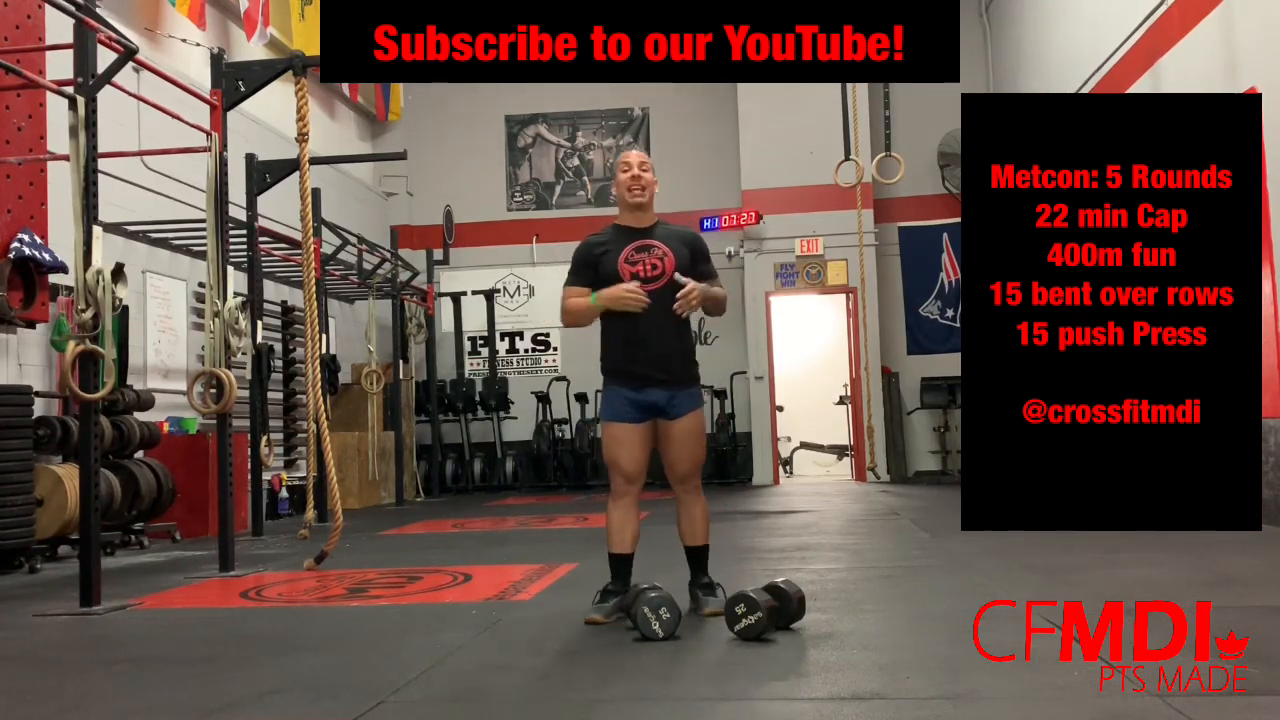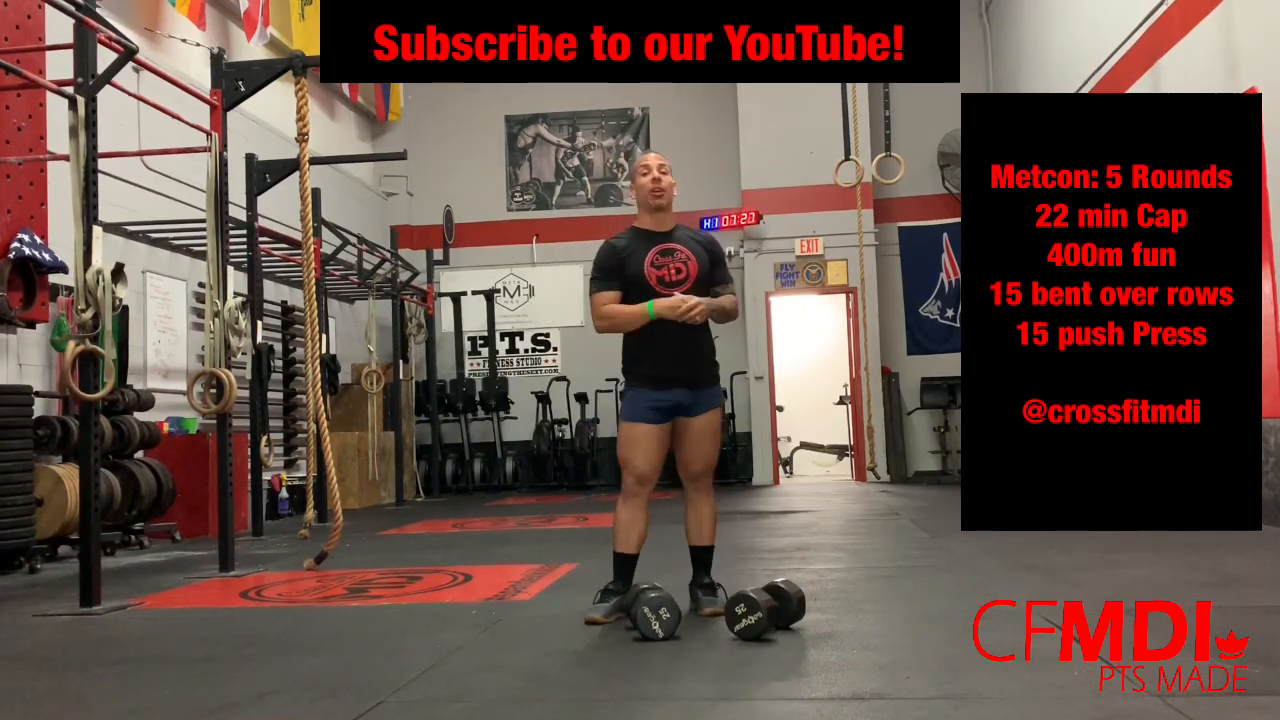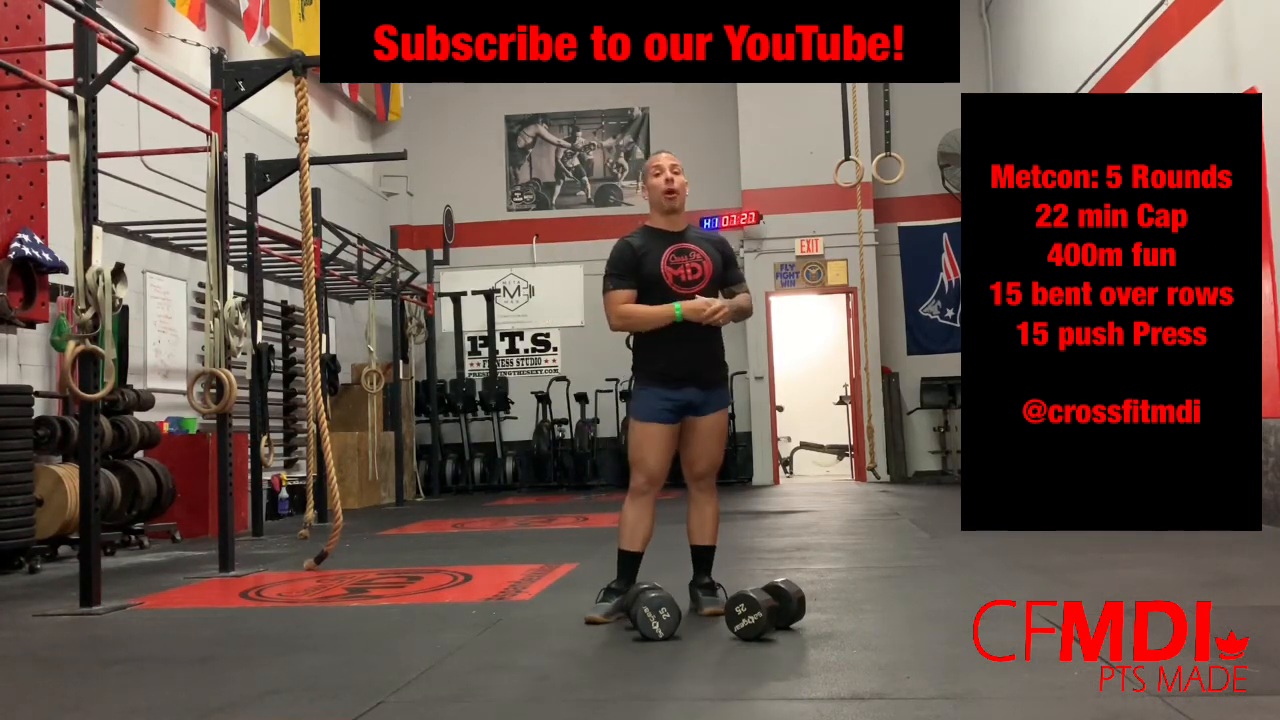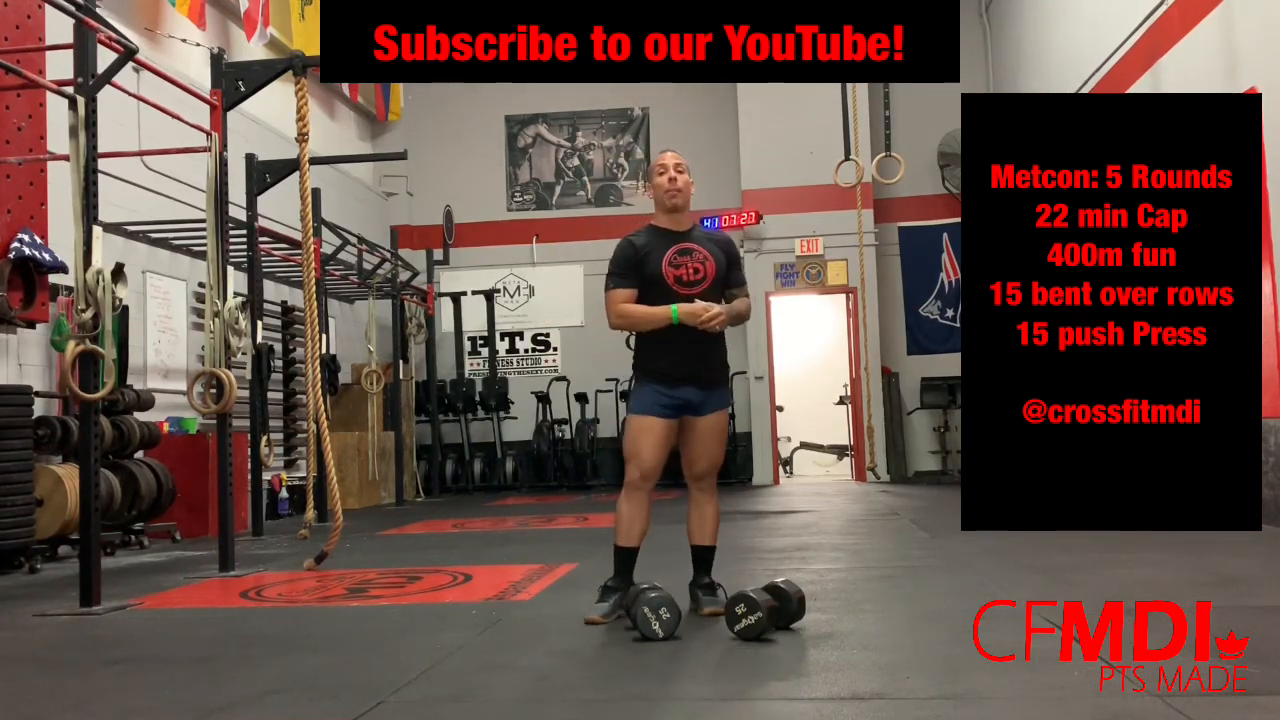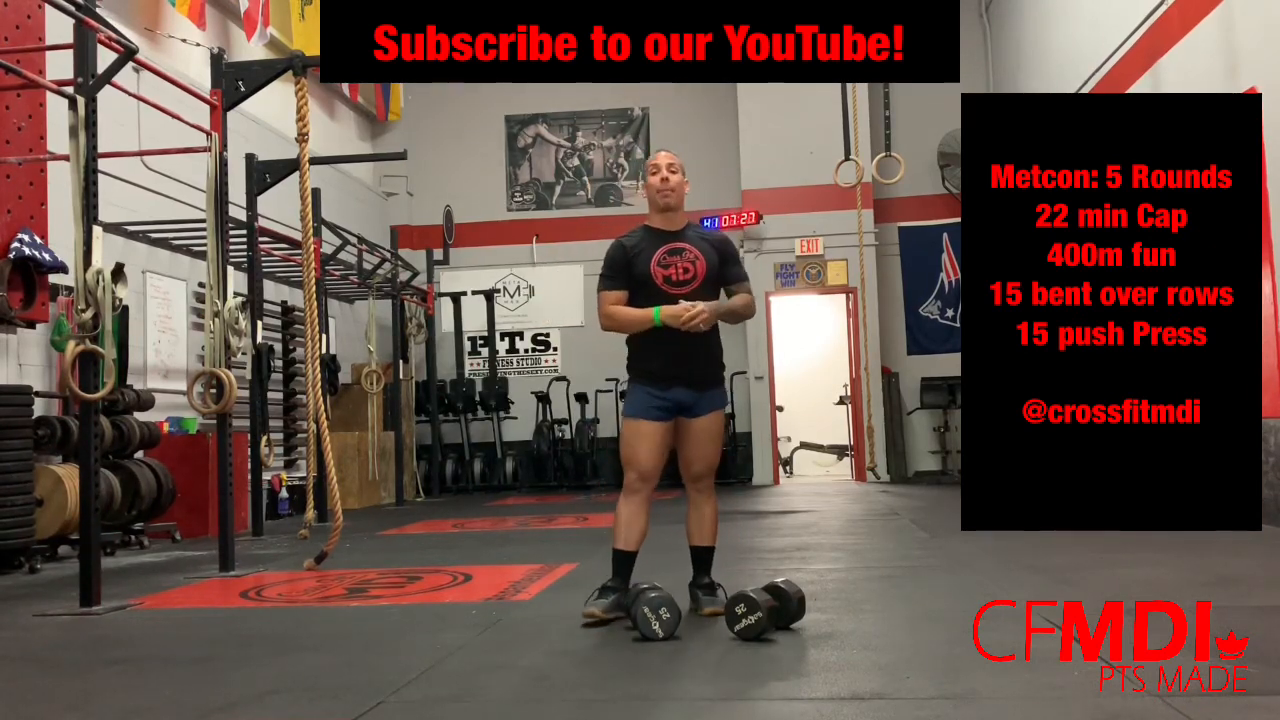
dt=0.2s
person 1, frame 1
left shoulder: (686, 240)
right shoulder: (595, 247)
left elbow: (720, 302)
right elbow: (569, 314)
left wrist: (702, 292)
right wrist: (606, 297)
left hip: (681, 384)
right hip: (624, 387)
left knee: (688, 482)
right knee: (624, 485)
left ankle: (701, 581)
right ankle: (618, 588)
person 1, frame 2
left shoulder: (704, 244)
right shoulder: (617, 250)
left elbow: (732, 304)
right elbow: (603, 317)
left wrist: (709, 306)
right wrist: (660, 307)
left hip: (701, 384)
right hip: (645, 388)
left knee: (699, 481)
right knee: (635, 484)
left ankle: (703, 582)
right ankle: (619, 587)
person 1, frame 3
left shoulder: (716, 244)
right shoulder: (631, 248)
left elbow: (744, 298)
right elbow: (618, 316)
left wrist: (729, 307)
right wrist: (683, 309)
left hip: (710, 384)
right hip: (656, 386)
left knee: (703, 481)
right knee: (643, 484)
left ankle: (702, 581)
right ankle: (622, 586)
person 1, frame 4
left shoulder: (720, 244)
right shoulder: (634, 247)
left elbow: (743, 302)
right elbow: (617, 314)
left wrist: (726, 312)
right wrist: (681, 312)
left hip: (710, 383)
right hip: (655, 384)
left knee: (703, 481)
right knee: (638, 480)
left ankle: (702, 581)
right ankle: (618, 584)
person 1, frame 5
left shoulder: (715, 243)
right shoulder: (626, 249)
left elbow: (747, 304)
right elbow: (608, 315)
left wrist: (717, 308)
right wrist: (666, 312)
left hip: (704, 384)
right hip: (649, 385)
left knee: (701, 482)
right knee: (637, 482)
left ankle: (702, 582)
right ankle: (617, 586)
